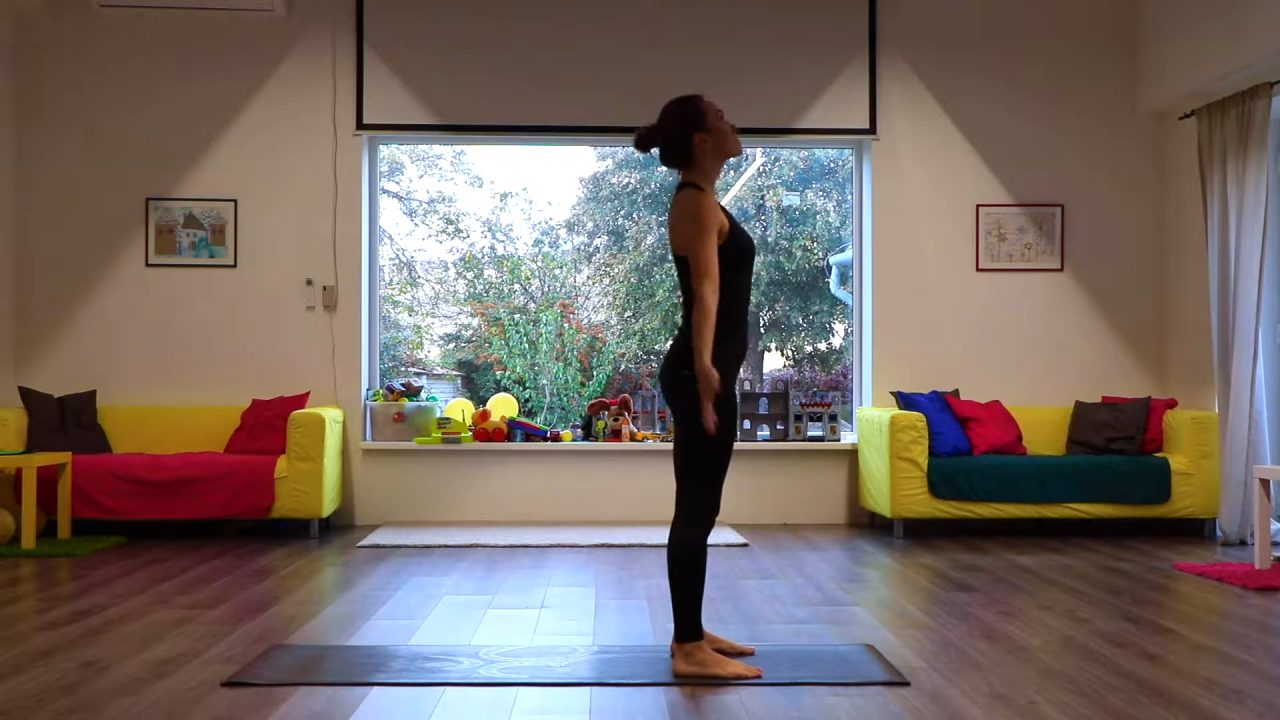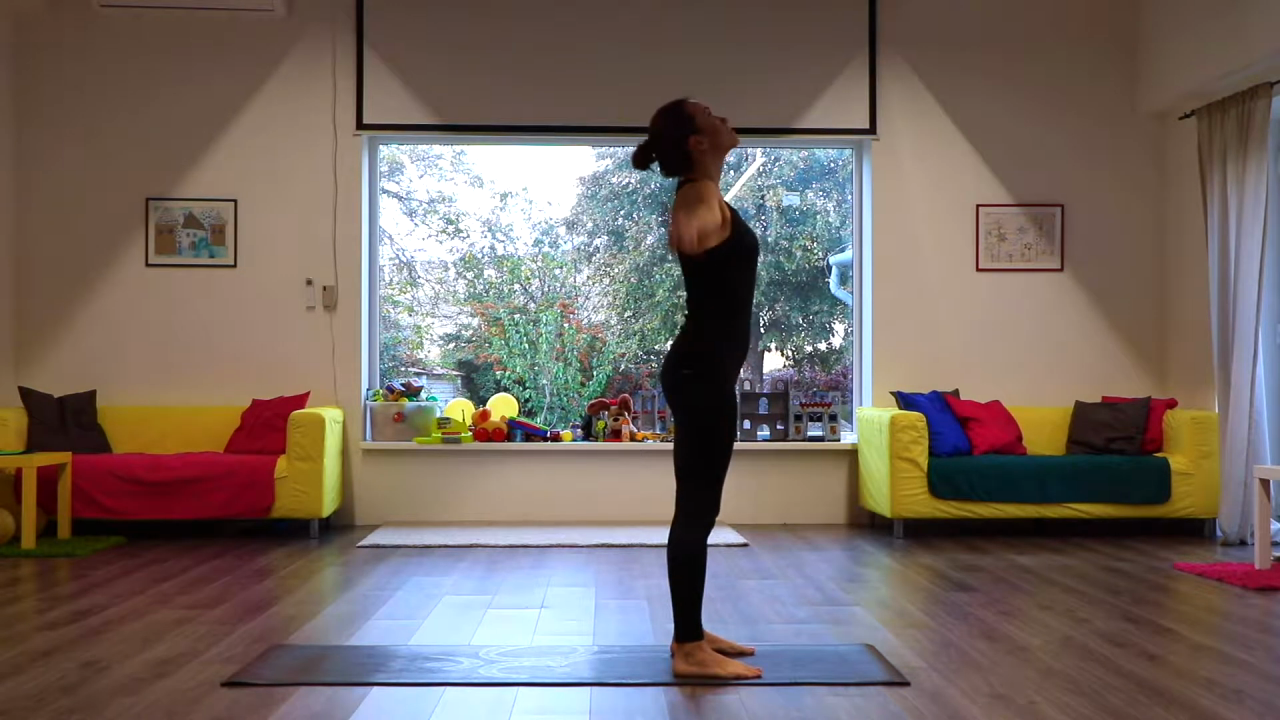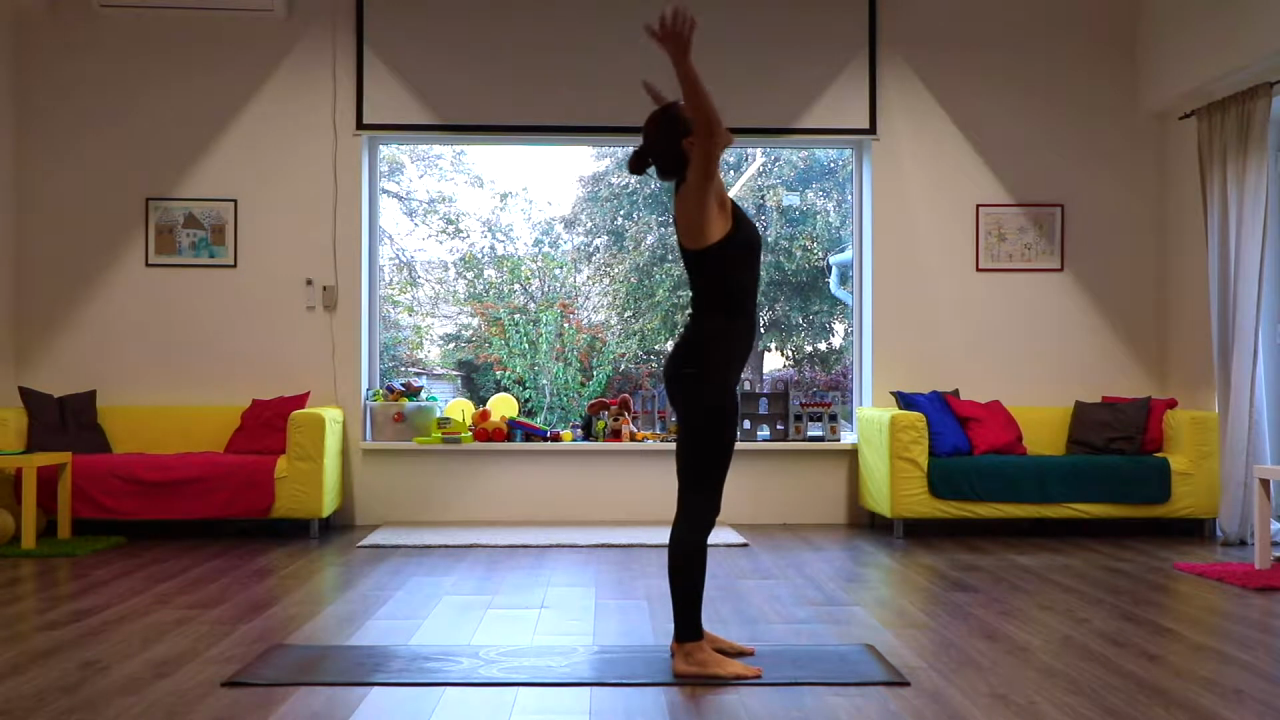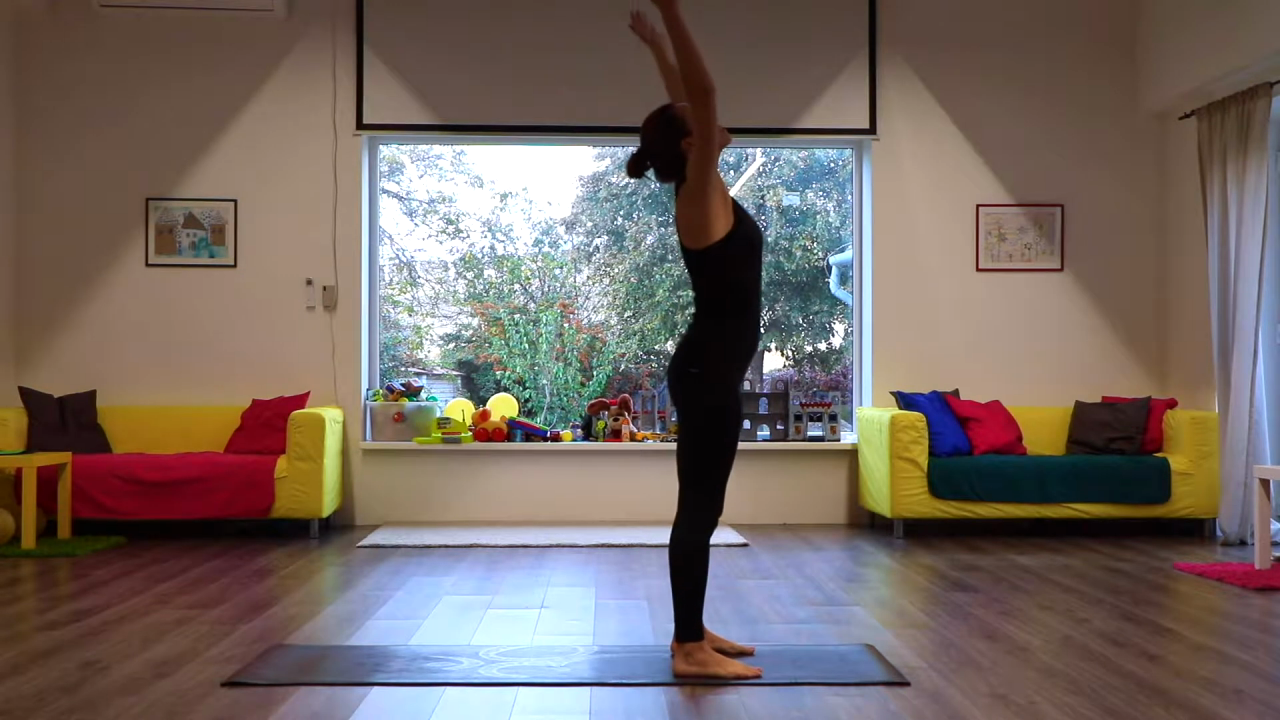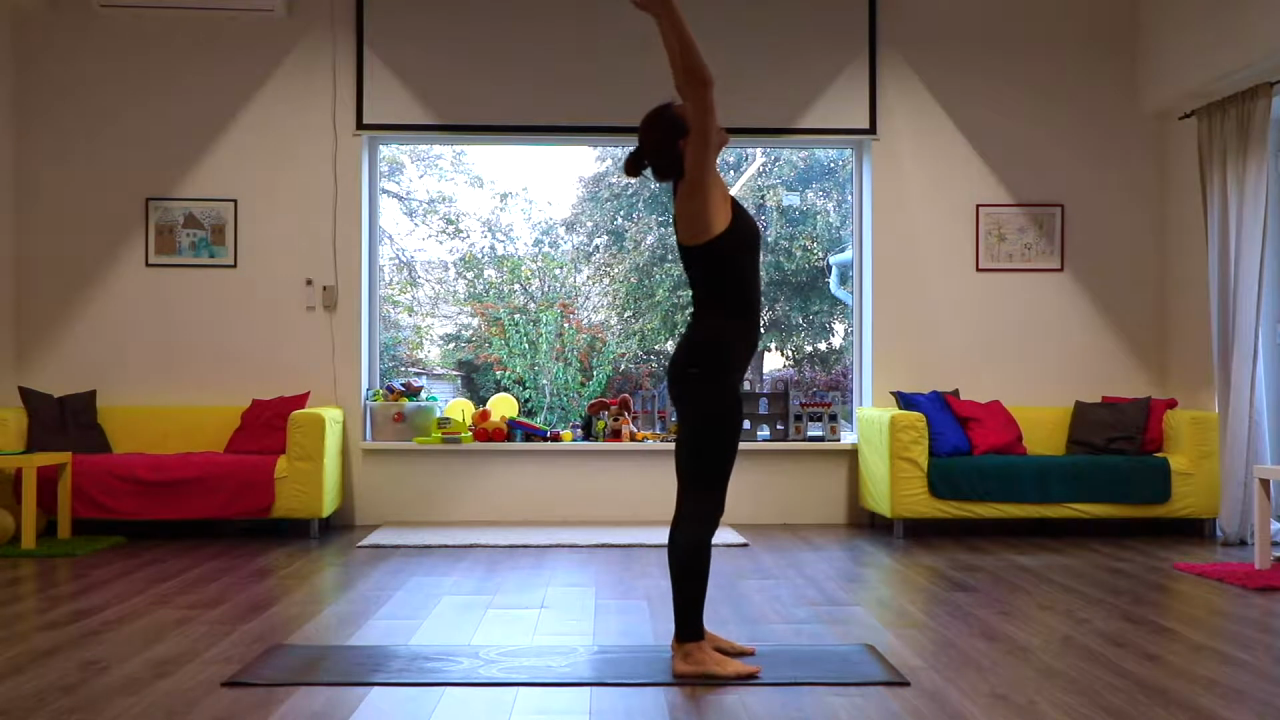
dt=0.3s
person 1, frame 1
left shoulder: (698, 199)
right shoulder: (697, 202)
right elbow: (706, 290)
right wrist: (704, 364)
left hip: (705, 368)
right hip: (700, 370)
left knee: (698, 509)
right knee: (696, 510)
left ankle: (691, 633)
right ankle: (689, 649)
person 1, frame 2
left shoulder: (705, 196)
right shoulder: (701, 195)
right elbow: (696, 218)
right wrist: (687, 229)
left hip: (705, 367)
right hip: (703, 369)
left knee: (698, 508)
right knee: (697, 510)
left ankle: (691, 633)
right ankle: (690, 650)
person 1, frame 3
left shoulder: (703, 194)
right shoulder: (702, 195)
left elbow: (699, 127)
right elbow: (708, 123)
left wrist: (663, 102)
right wrist: (679, 62)
left hip: (709, 366)
right hip: (707, 369)
left knee: (699, 505)
right knee: (697, 507)
left ankle: (691, 631)
right ankle: (689, 649)
person 1, frame 4
left shoulder: (703, 189)
right shoulder: (700, 191)
left elbow: (688, 100)
right elbow: (700, 93)
left hip: (709, 368)
right hip: (709, 371)
left knee: (700, 507)
right knee: (699, 508)
left ankle: (692, 632)
right ankle: (690, 649)
person 1, frame 5
left shoulder: (703, 188)
right shoulder: (700, 189)
left elbow: (690, 91)
right elbow: (698, 83)
left hip: (709, 367)
right hip: (710, 369)
left knee: (700, 506)
right knee: (699, 508)
left ankle: (692, 632)
right ankle: (690, 648)
